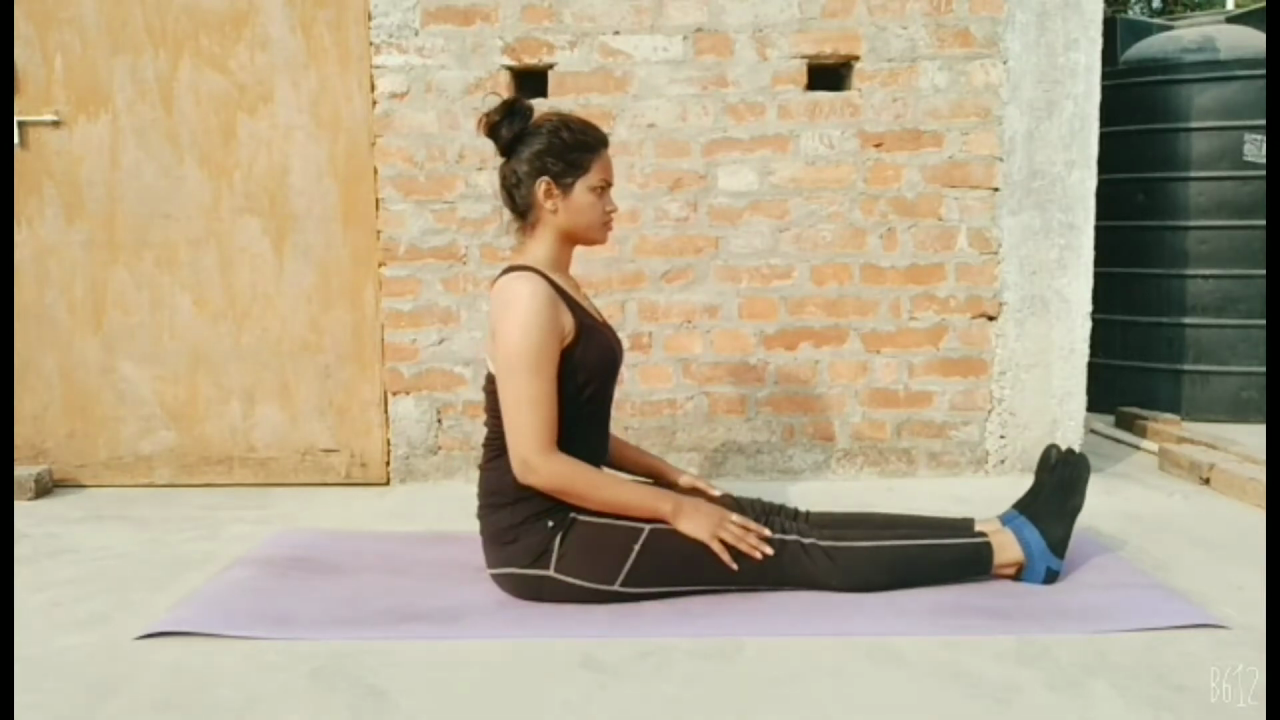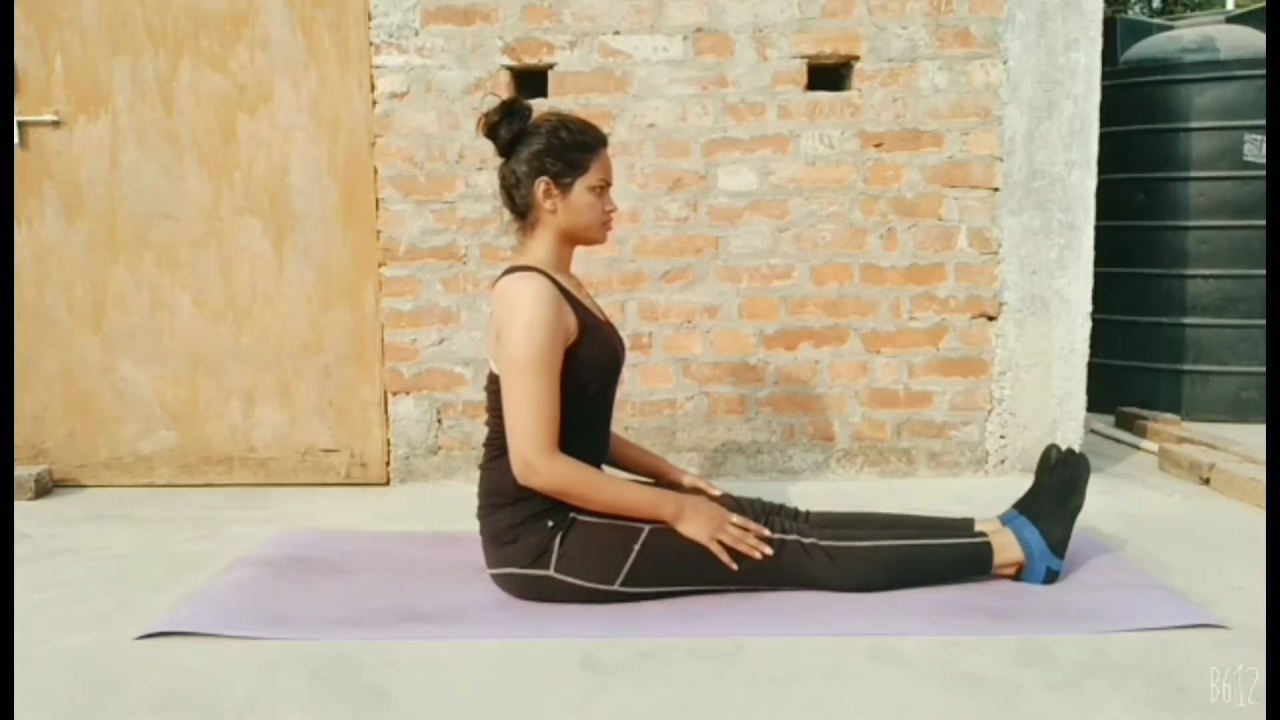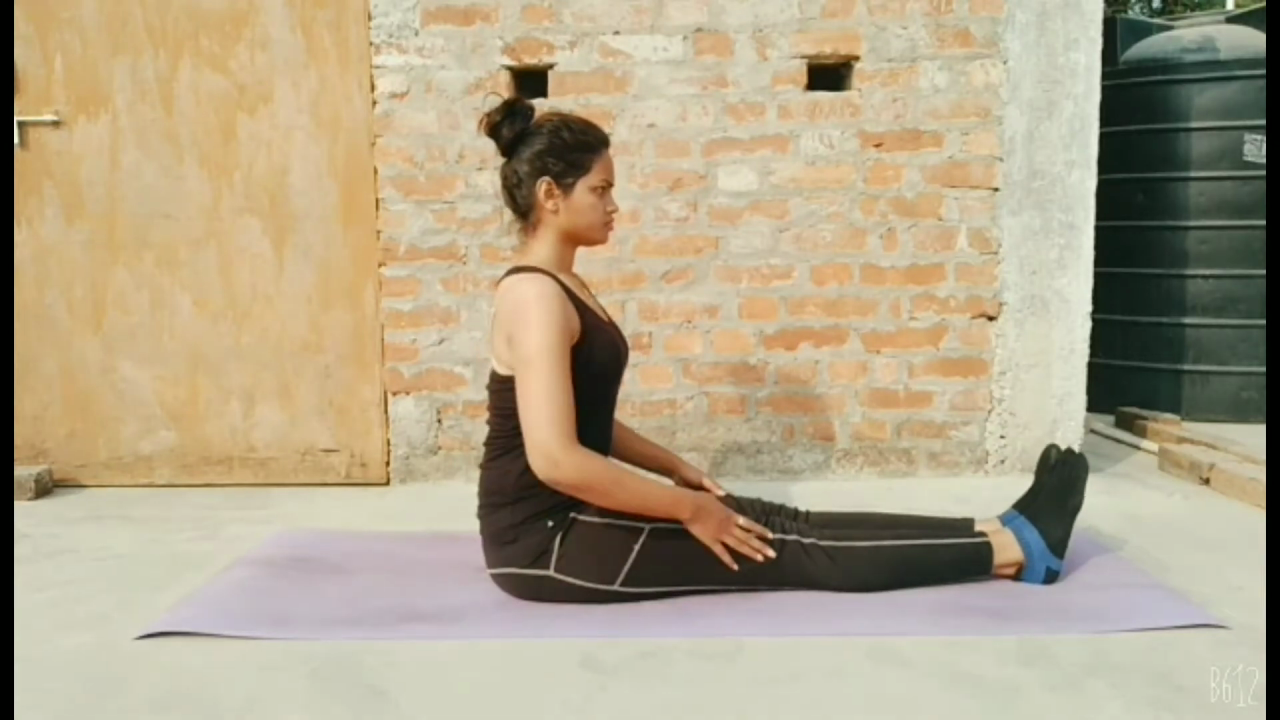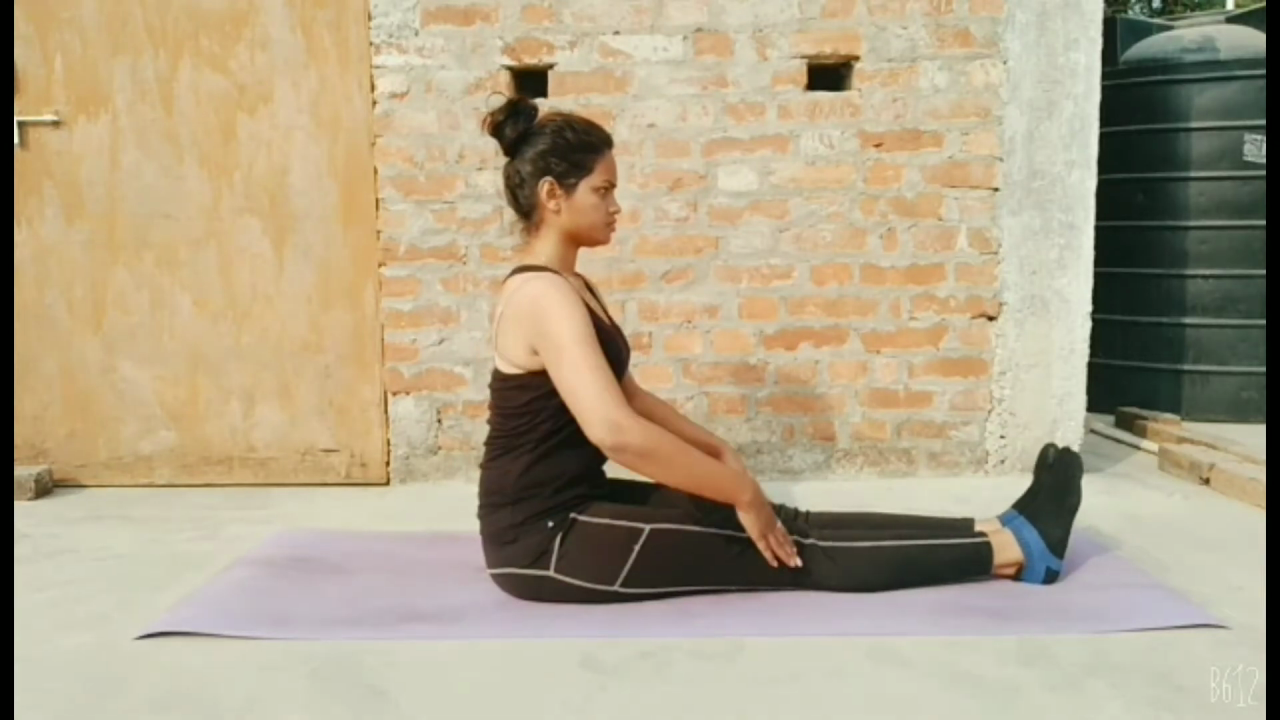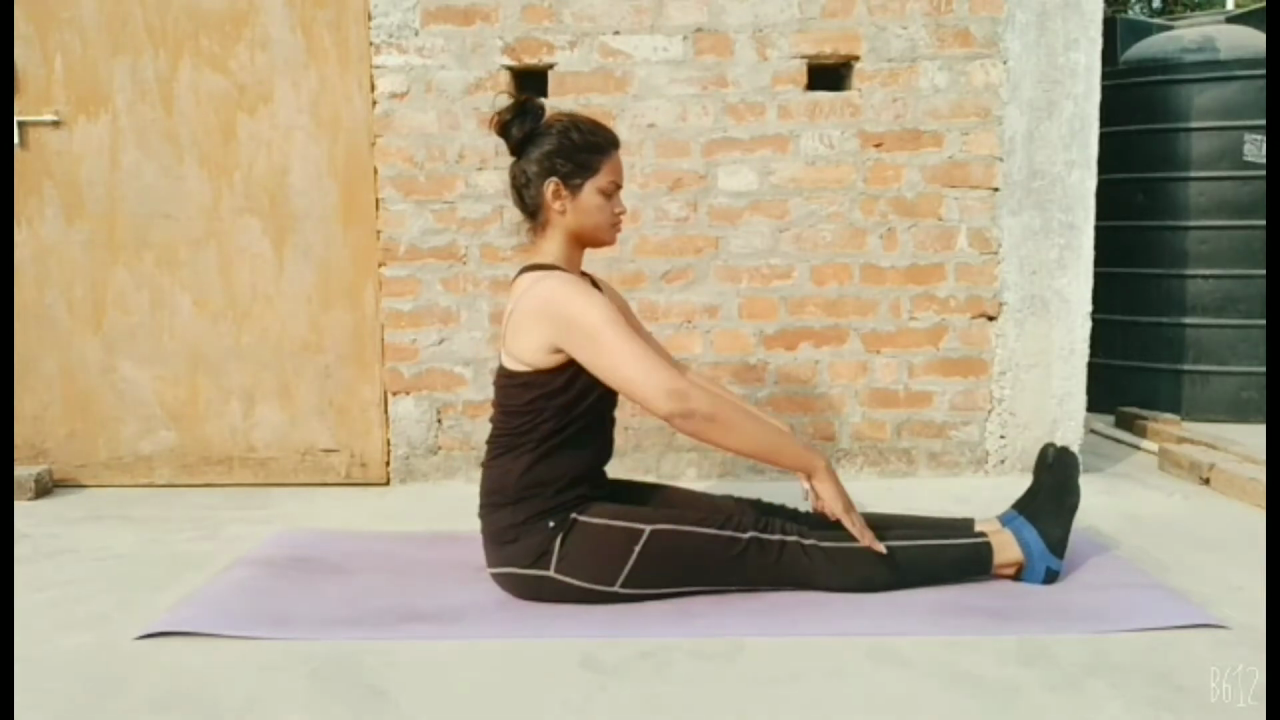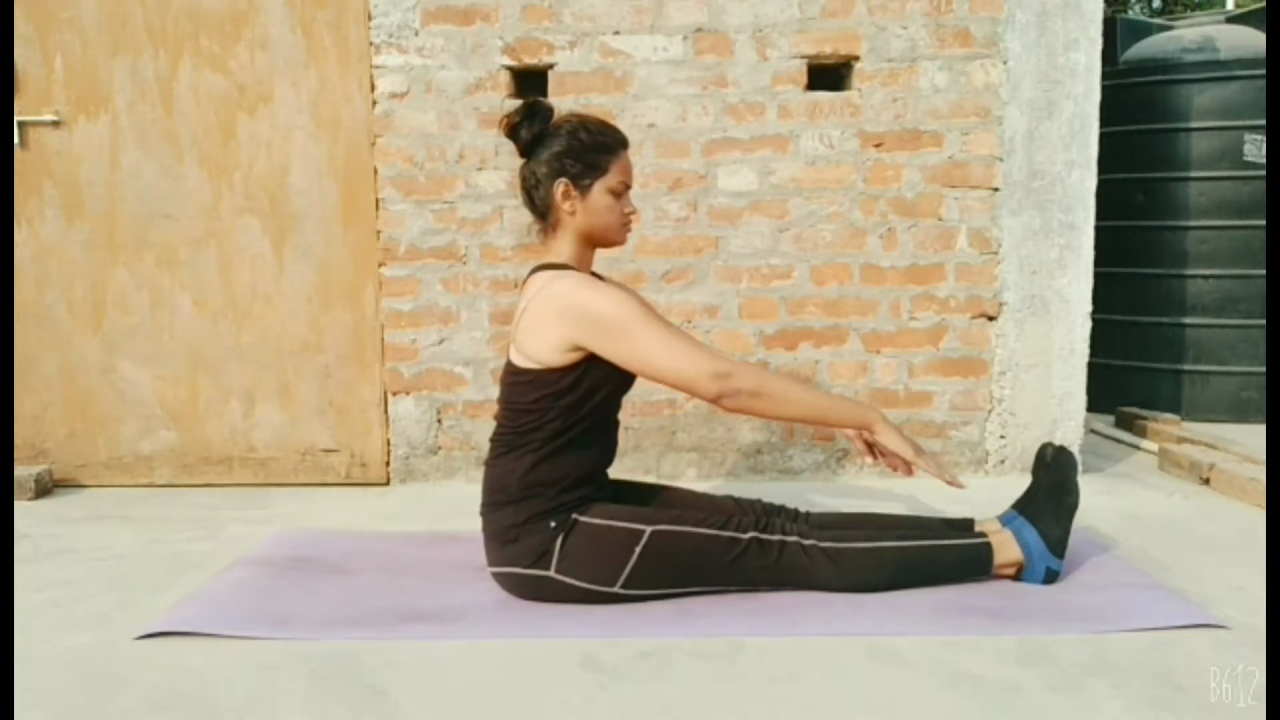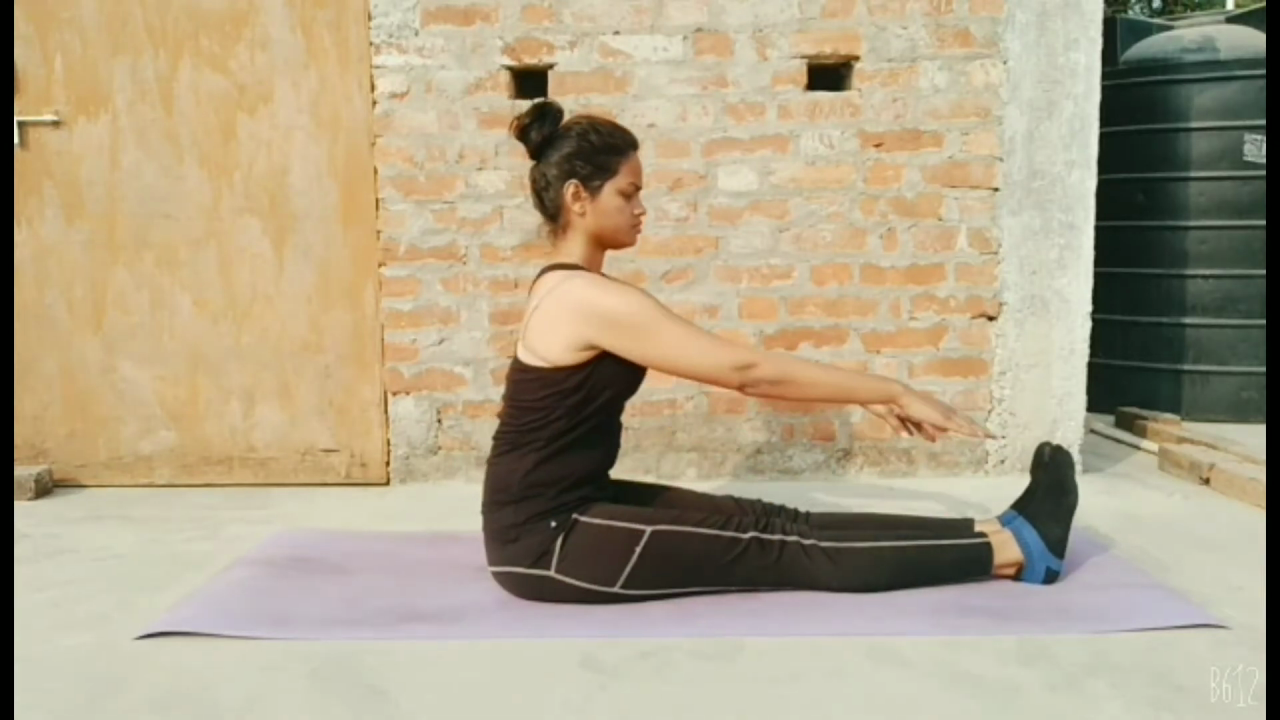
dt=0.2s
person 1, frame 1
left shoulder: (556, 287)
right shoulder: (528, 299)
right elbow: (536, 462)
left wrist: (669, 476)
right wrist: (675, 510)
left hip: (568, 517)
right hip: (542, 539)
left knee: (775, 522)
right knee: (775, 544)
left ankle: (1001, 534)
right ankle: (1013, 548)
person 1, frame 2
left shoulder: (558, 286)
right shoulder: (531, 299)
right elbow: (537, 463)
left wrist: (671, 476)
right wrist: (677, 511)
left hip: (569, 519)
right hip: (542, 540)
left knee: (774, 521)
right knee: (777, 543)
left ankle: (1000, 534)
right ankle: (1013, 549)
person 1, frame 3
left shoulder: (563, 288)
right shoulder: (536, 299)
right elbow: (555, 458)
left wrist: (681, 473)
right wrist: (689, 508)
left hip: (570, 516)
right hip: (542, 540)
left knee: (771, 523)
right knee: (774, 543)
left ankle: (1001, 535)
right ankle: (1013, 549)
person 1, frame 4
left shoulder: (569, 288)
right shoulder: (543, 298)
left elbow: (628, 400)
right elbow: (617, 433)
left wrist: (715, 451)
right wrist: (742, 491)
left hip: (573, 510)
right hip: (542, 540)
left knee: (773, 525)
right knee: (763, 542)
left ankle: (996, 536)
right ankle: (1011, 549)
person 1, frame 5
left shoulder: (574, 288)
right shoulder: (556, 298)
left elbow: (675, 379)
right elbow: (681, 399)
left wrist: (796, 447)
right wrist: (811, 462)
left hip: (573, 510)
right hip: (542, 541)
left knee: (768, 523)
right knee: (773, 545)
left ankle: (996, 535)
right ankle: (1011, 550)
person 1, frame 6
left shoulder: (576, 289)
right shoulder: (574, 299)
left elbow: (707, 369)
right elbow: (723, 380)
left wrist: (850, 414)
right wrist: (863, 418)
left hip: (573, 510)
right hip: (542, 541)
left knee: (769, 523)
right knee: (770, 545)
left ankle: (997, 535)
right ankle: (1012, 549)
person 1, frame 7
left shoulder: (578, 288)
right shoulder: (585, 300)
left elbow: (726, 361)
right elbow: (745, 368)
left wrist: (868, 394)
right wrist: (892, 391)
left hip: (571, 511)
right hip: (543, 542)
left knee: (768, 523)
right knee: (771, 544)
left ankle: (996, 534)
right ankle: (1011, 550)
